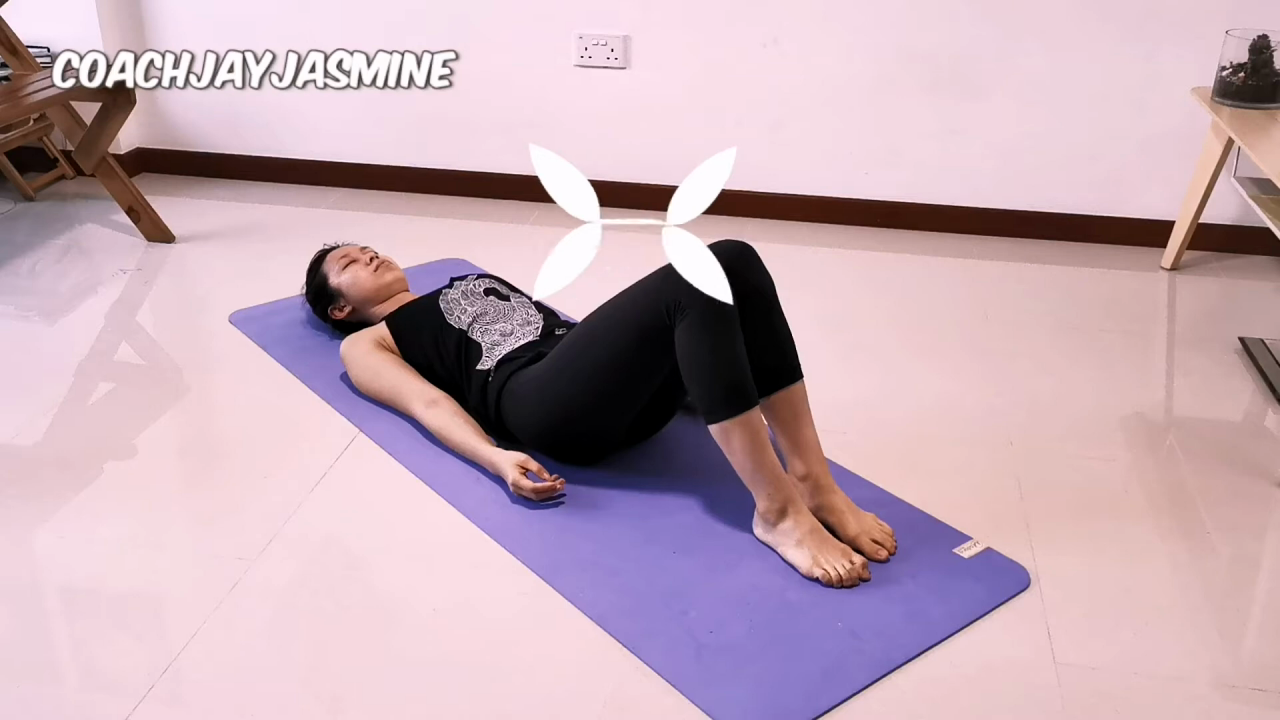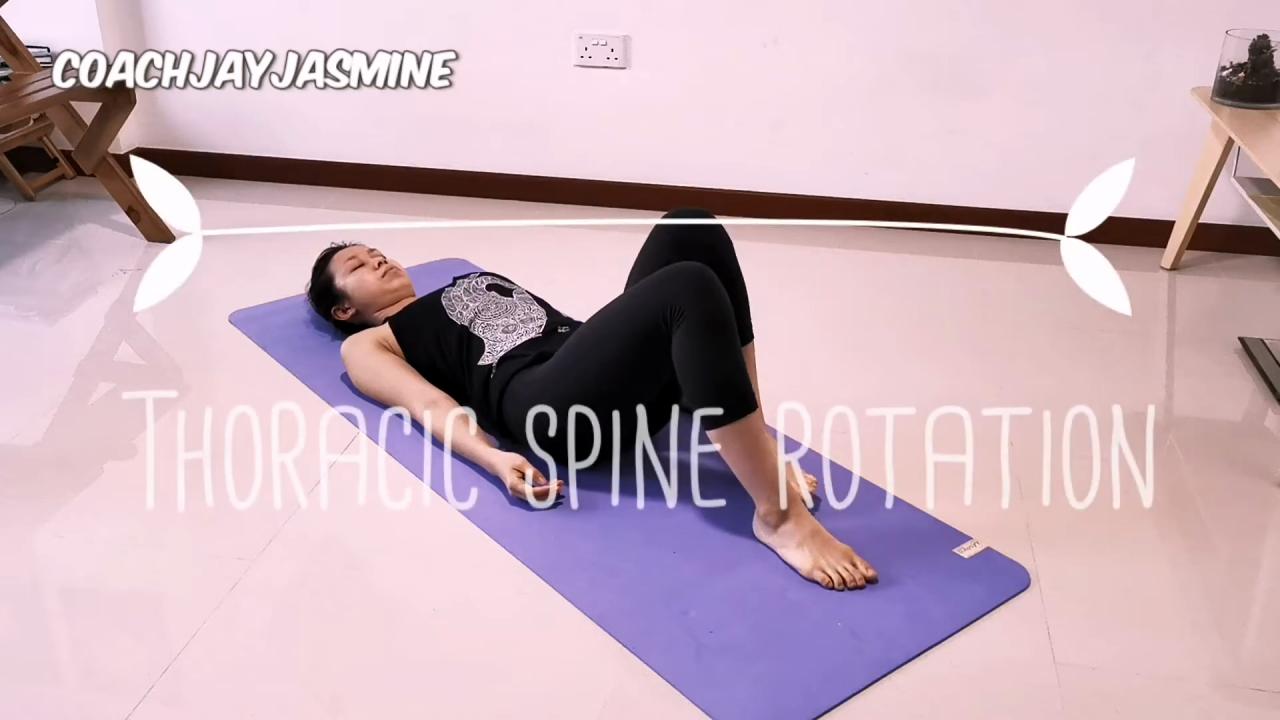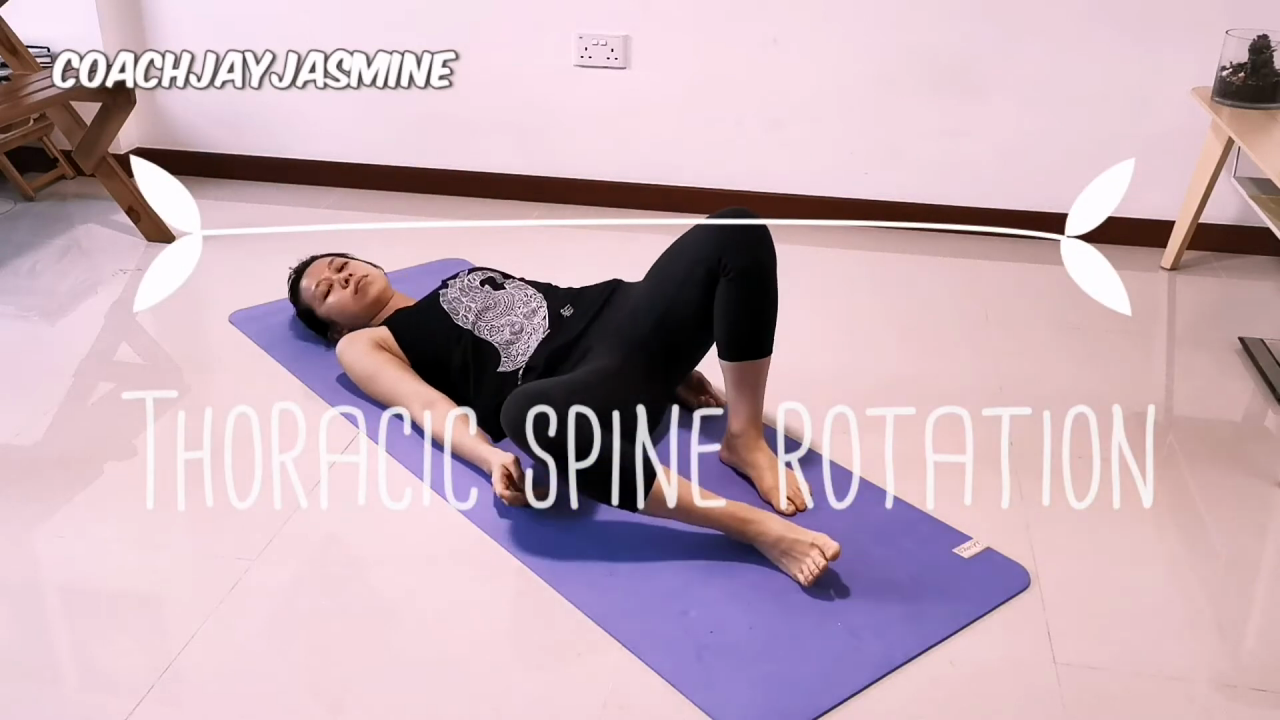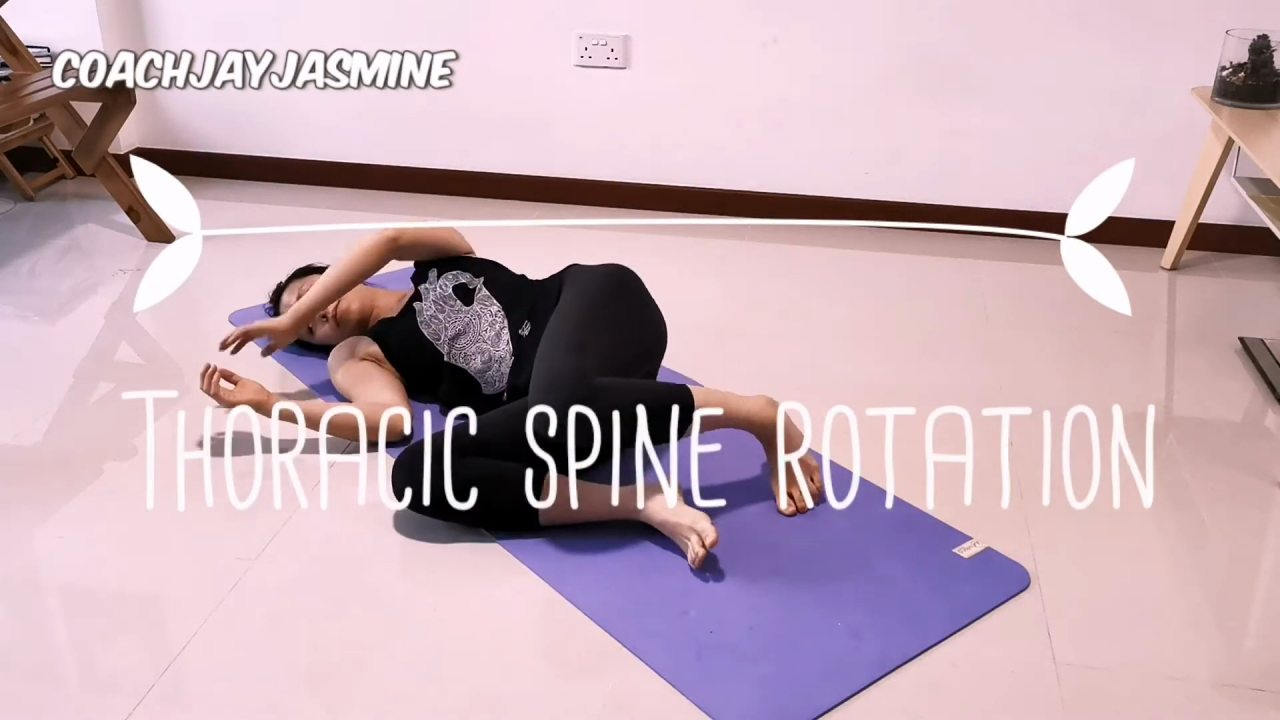
dt=1s
person 1, frame 1
left shoulder: (471, 280)
right shoulder: (366, 345)
right elbow: (429, 403)
right wrist: (498, 459)
left hip: (616, 388)
right hip: (545, 403)
left knee: (731, 260)
right knee: (691, 282)
left ankle: (813, 483)
right ankle: (779, 513)
person 1, frame 2
left shoulder: (472, 283)
right shoulder: (367, 347)
right elbow: (429, 404)
right wrist: (495, 458)
left hip: (621, 377)
right hip: (547, 399)
left knee: (692, 233)
right knee: (689, 289)
left ankle: (759, 449)
right ankle: (779, 515)
person 1, frame 3
left shoulder: (463, 278)
right shoulder: (363, 345)
right elbow: (428, 408)
left wrist: (670, 365)
right wrist: (491, 460)
right hip: (579, 383)
left knee: (736, 235)
right knee: (525, 413)
left ankle: (744, 440)
right ankle: (754, 525)
person 1, frame 4
left shoulder: (433, 261)
right shoulder: (355, 354)
left elbow: (386, 240)
right elbow: (389, 418)
left wrist: (284, 317)
right wrist: (266, 402)
right hip: (547, 406)
left knee: (564, 395)
right knee: (414, 470)
left ankle: (760, 416)
right ankle: (645, 505)
